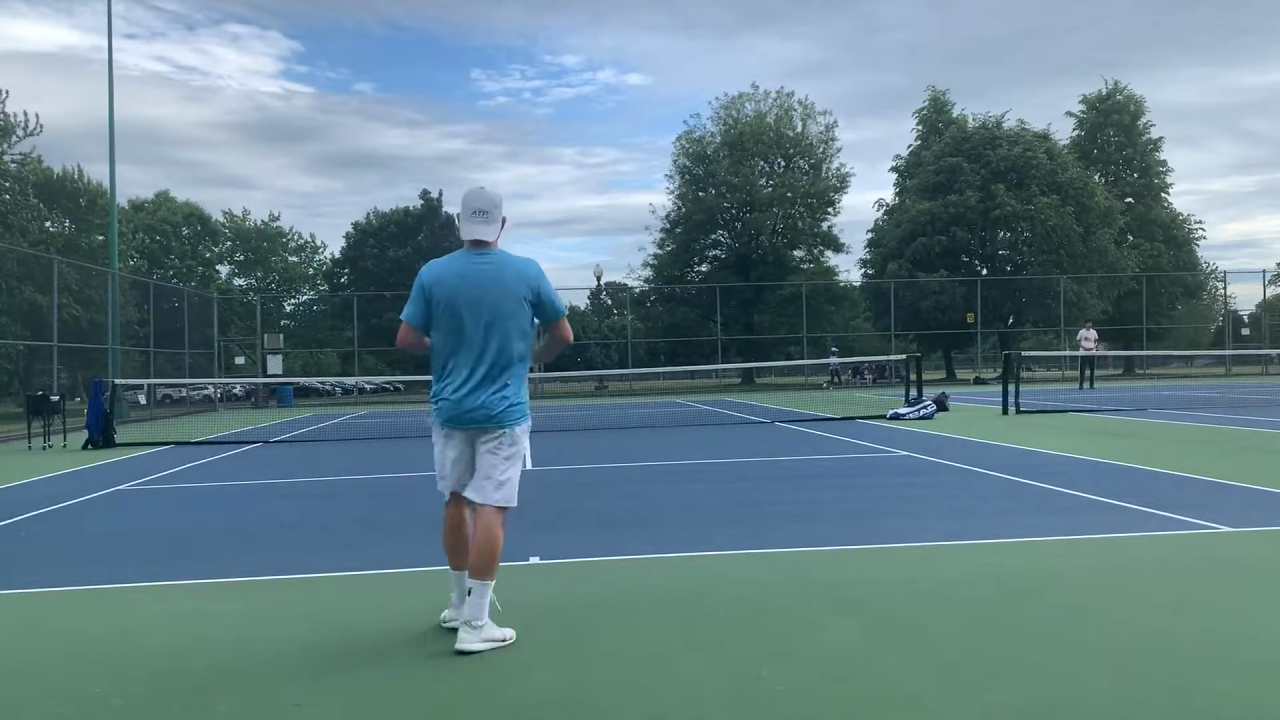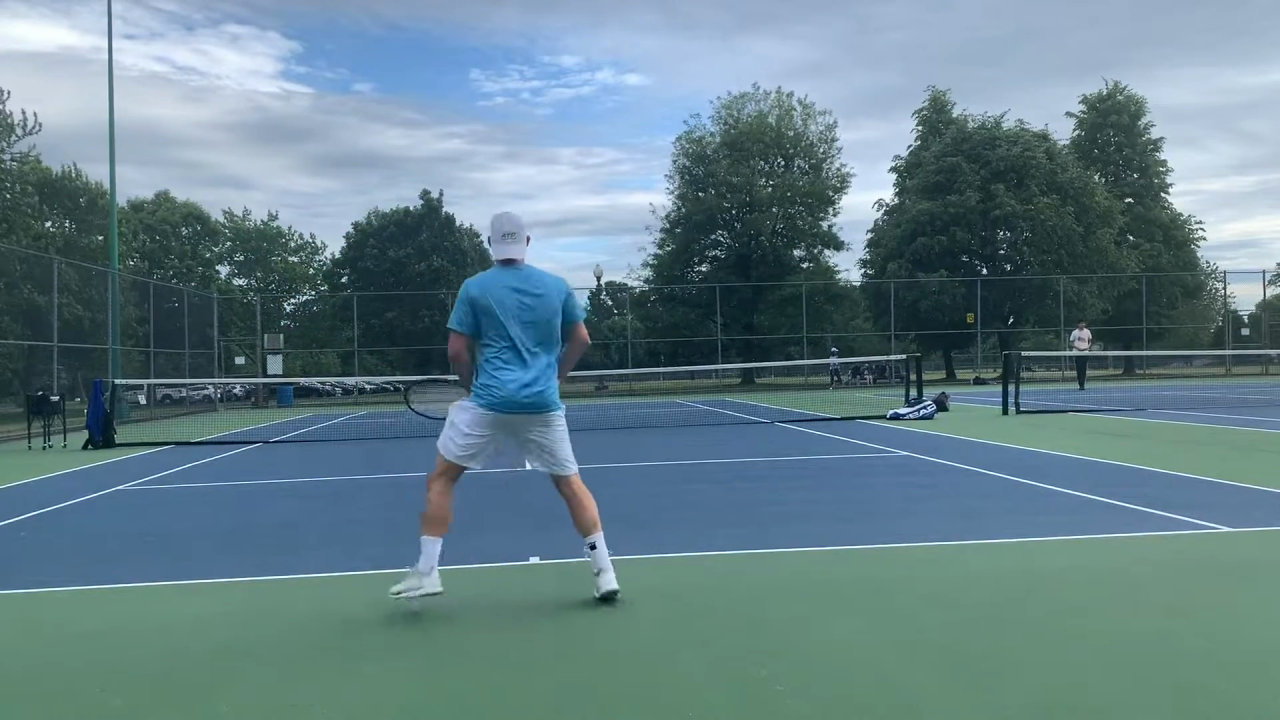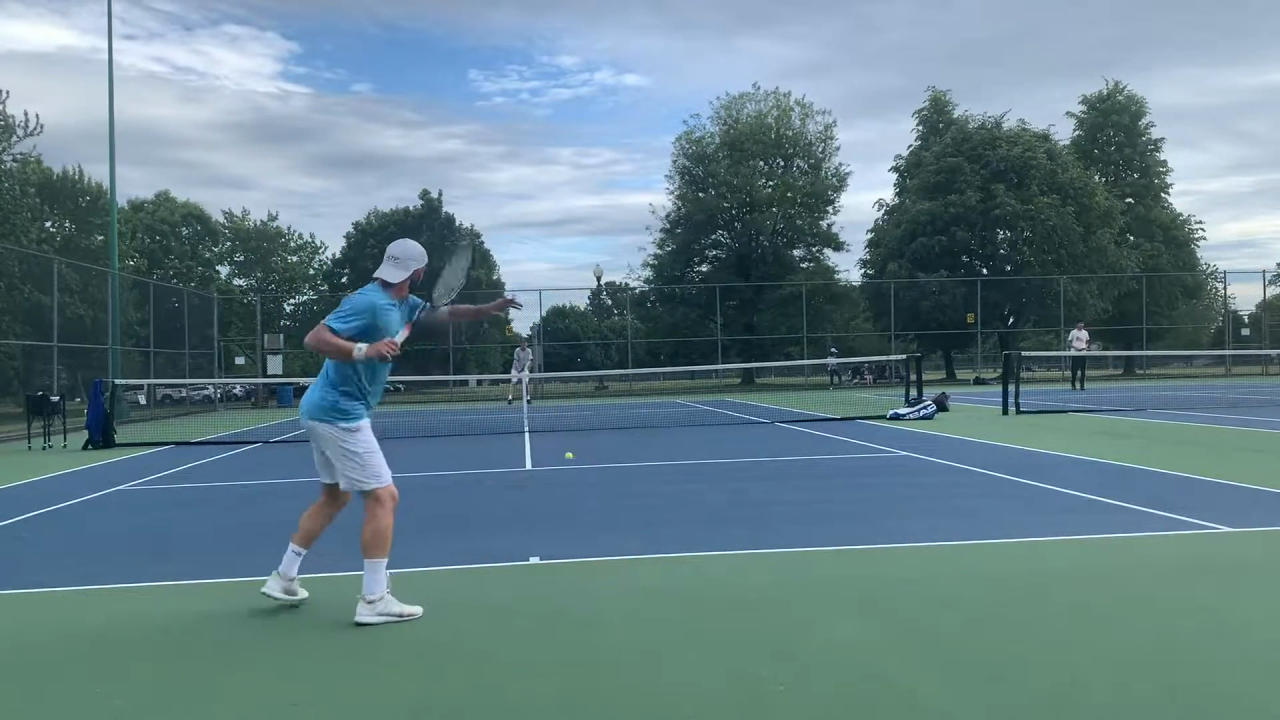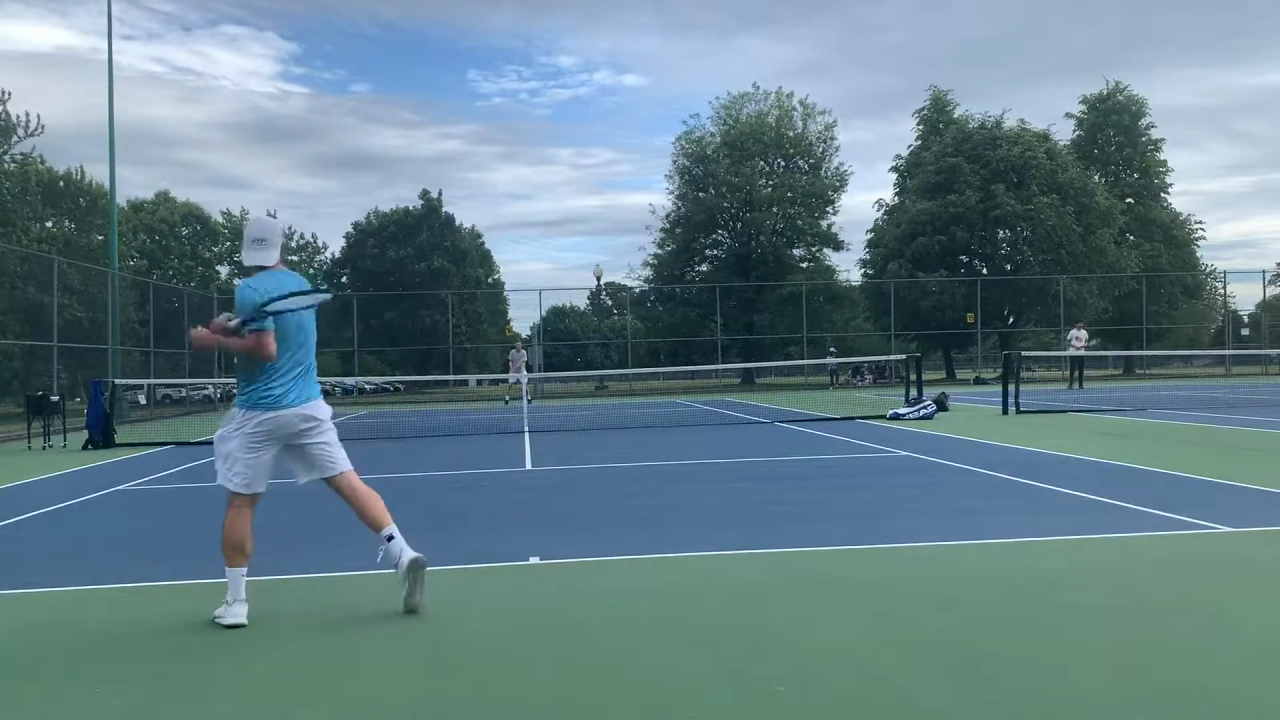
dt=1s
person 1, frame 1
left shoulder: (431, 274)
right shoulder: (528, 272)
left elbow: (405, 340)
right elbow: (563, 336)
left hip: (451, 411)
right hip: (504, 412)
left knee: (456, 503)
right knee: (490, 510)
left ankle: (463, 604)
right ankle: (475, 624)
person 1, frame 2
left shoulder: (474, 288)
right shoulder: (556, 286)
left elbow: (457, 351)
right elbow: (581, 341)
left hip: (489, 403)
right hip: (541, 404)
left knee: (442, 478)
right knee: (570, 484)
left ankle: (425, 573)
right ankle: (604, 573)
person 1, frame 3
left shoulder: (402, 302)
right shoulder: (367, 302)
left elbow: (444, 314)
right elbow: (315, 338)
left wrist: (487, 310)
right wrist: (363, 350)
left hip: (334, 413)
right hip: (339, 413)
left knee: (333, 496)
right knee: (381, 499)
left ankle: (284, 577)
right ankle: (374, 600)
person 1, frame 4
left shoulder: (251, 289)
right shoulder: (298, 283)
left elbow: (264, 351)
left wrist: (210, 341)
right wrist: (228, 326)
left hip: (259, 412)
right hip: (308, 406)
left knee: (240, 503)
right knee: (349, 483)
left ankle: (235, 603)
right ankle: (402, 553)
